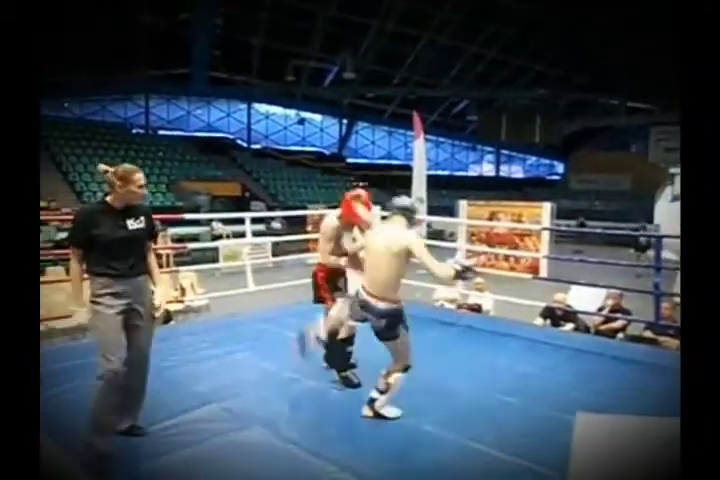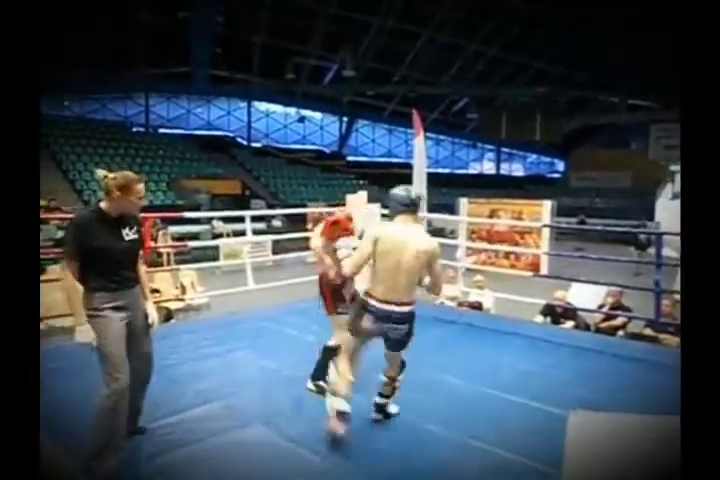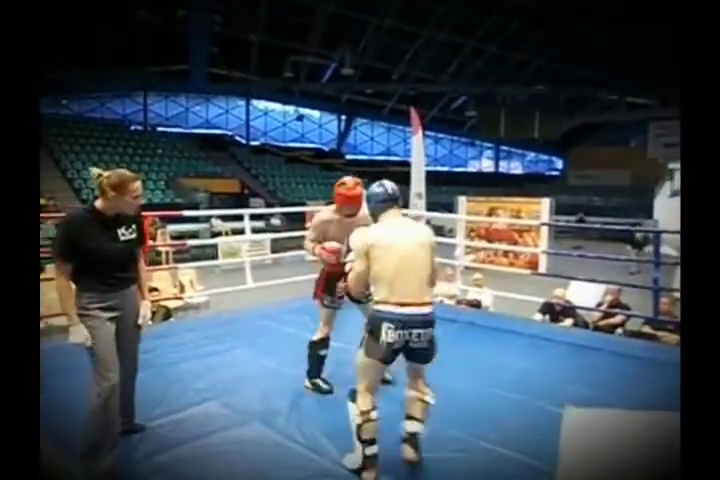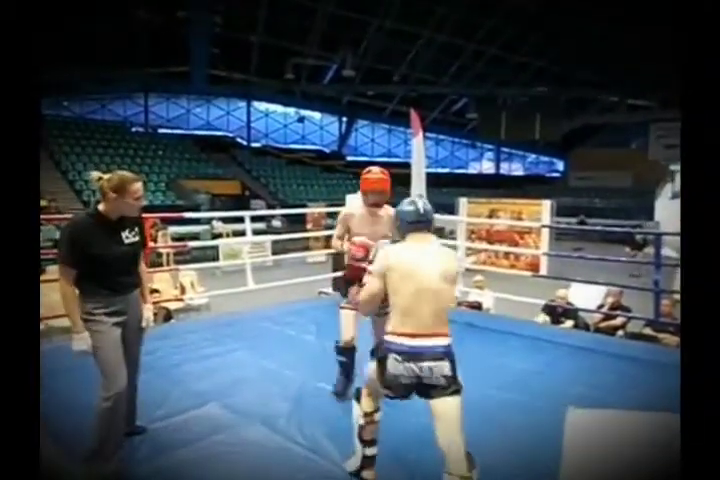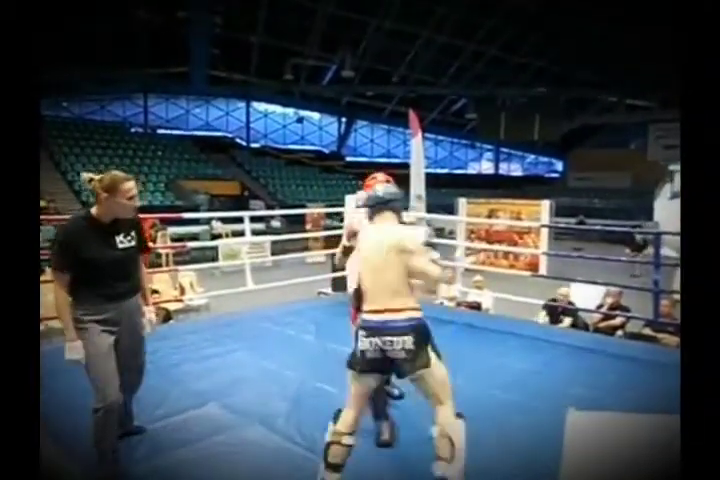
dt=0.3s
person 1, frame 1
left shoulder: (142, 212)
right shoulder: (89, 215)
right elbow: (76, 260)
left wrist: (158, 287)
right wrist: (79, 305)
left hip: (139, 289)
right hip: (107, 293)
left knee: (139, 360)
right knee: (113, 367)
left ankle: (126, 420)
right ankle: (99, 440)
person 1, frame 2
left shoulder: (132, 220)
right shoulder: (84, 223)
right elbow: (70, 272)
left wrist: (148, 300)
left hip: (133, 300)
right hip: (104, 305)
left knee: (143, 368)
right knee: (118, 381)
left ankle: (128, 423)
person 1, frame 3
left shoulder: (133, 218)
right shoulder: (76, 222)
right elbow: (63, 275)
left wrist: (145, 299)
right wrist: (74, 322)
left hip: (128, 300)
right hip: (96, 305)
left knee: (128, 370)
right knee: (108, 380)
left ankle: (123, 422)
person 1, frame 4
left shoulder: (134, 220)
right shoulder: (80, 227)
right elbow: (66, 281)
left wrist: (146, 301)
right wrist: (78, 329)
left hip: (131, 305)
right hip: (99, 311)
left knee: (129, 375)
right knee: (116, 385)
left ankle: (124, 423)
right ankle: (102, 461)
person 1, frame 5
left shoulder: (131, 223)
right shoulder: (73, 231)
right elbow: (61, 287)
left wrist: (148, 304)
right wrist: (71, 337)
left hip: (129, 312)
right hip: (93, 319)
left knee: (131, 381)
right knee: (109, 396)
left ankle: (122, 424)
person 2, frame 1
left shoulder: (374, 232)
right shoulder: (409, 238)
right elbow: (440, 272)
right wrist: (459, 270)
left hip: (363, 300)
right hip: (386, 311)
right knee: (402, 362)
right ankle: (376, 405)
person 2, frame 2
left shoulder: (378, 231)
right shoulder: (430, 245)
left elbow: (349, 271)
right elbow: (435, 290)
left wrist: (350, 252)
left hip: (371, 310)
right hip: (402, 317)
left knee: (346, 358)
right knee: (395, 362)
left ankle: (339, 417)
right ankle: (382, 407)
person 2, frame 3
left shoulder: (368, 235)
right shoulder: (425, 232)
left elbow: (356, 289)
left wrist: (355, 255)
left hip: (385, 320)
right hip: (423, 320)
left knee: (364, 391)
right knee: (417, 381)
right ankle: (412, 441)
person 2, frame 4
left shoulder: (388, 256)
right shoulder: (451, 259)
left elbow: (365, 307)
left wrist: (372, 273)
left hip: (397, 352)
right hip: (437, 355)
left knee: (366, 396)
right knee: (453, 445)
person 2, frame 5
left shoulder: (363, 235)
right shoulder: (405, 235)
right elbow: (438, 278)
right wrist: (423, 257)
left hip: (370, 330)
right hip: (407, 330)
left knee: (351, 410)
right knee: (445, 407)
person 3, frame 1
left shoulder: (348, 220)
right shoulder: (331, 225)
right elbow: (326, 258)
right wrist: (348, 263)
left hip: (337, 273)
right hip: (327, 274)
left knee: (332, 320)
right knee: (346, 322)
left ankle: (333, 358)
right ankle: (342, 368)
person 3, frame 2
left shoulder: (332, 224)
right shoulder: (319, 245)
left hip: (343, 279)
right hip: (333, 285)
right knee: (341, 335)
right ankle: (316, 379)
person 3, frame 3
left shoulder: (365, 215)
right shoulder: (323, 218)
right elbow: (308, 243)
right wrist: (319, 251)
right hip: (332, 276)
right knee: (326, 328)
right ankle: (313, 376)
person 3, frame 4
left shoulder: (393, 216)
right shoulder: (349, 214)
right elbow: (336, 240)
right wrist: (346, 248)
right hip: (353, 279)
right knee: (347, 338)
right ankle: (345, 375)
person 3, frame 5
right shoulder: (356, 223)
right elbow: (340, 261)
right wrist: (348, 243)
right hip: (365, 292)
left ankle: (384, 382)
right ankle: (382, 419)
